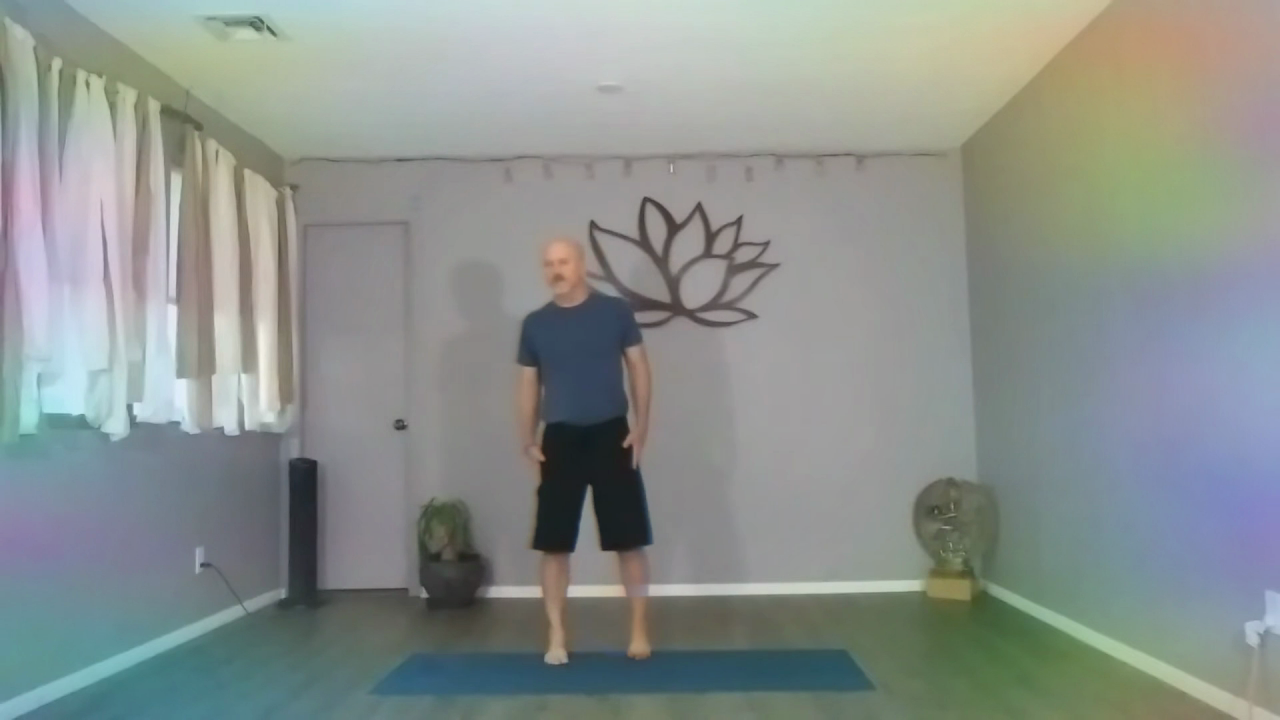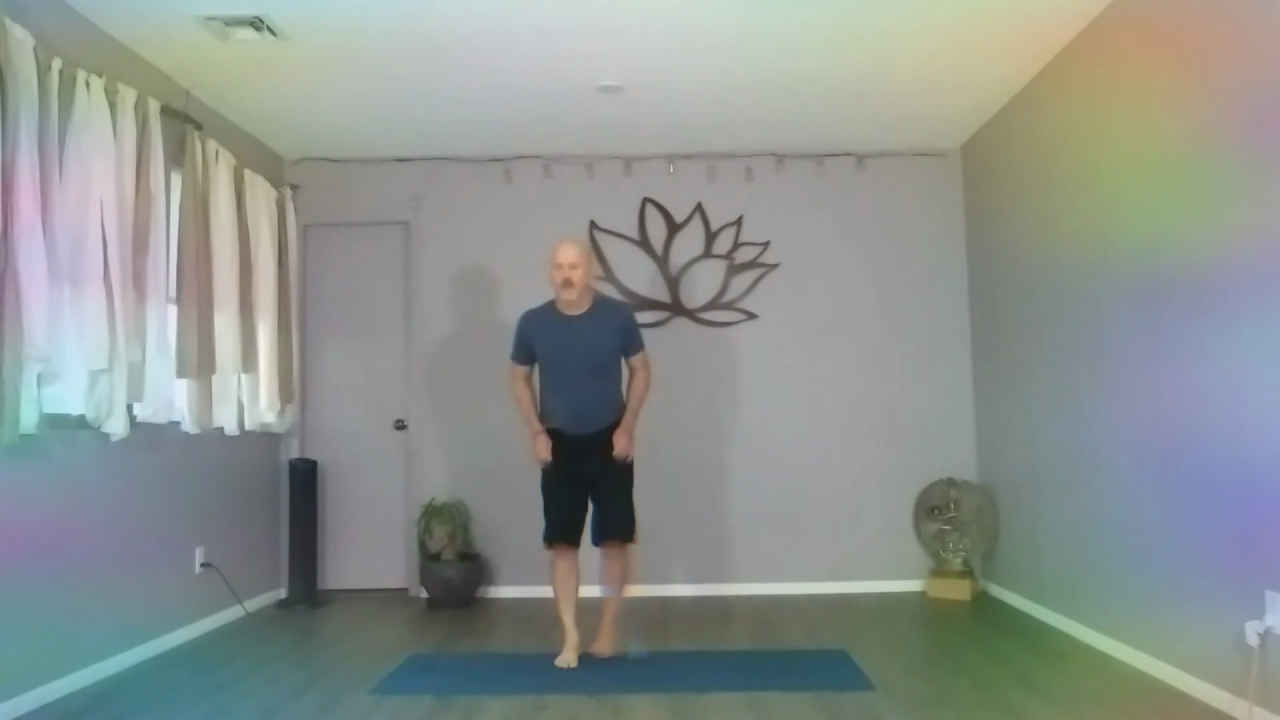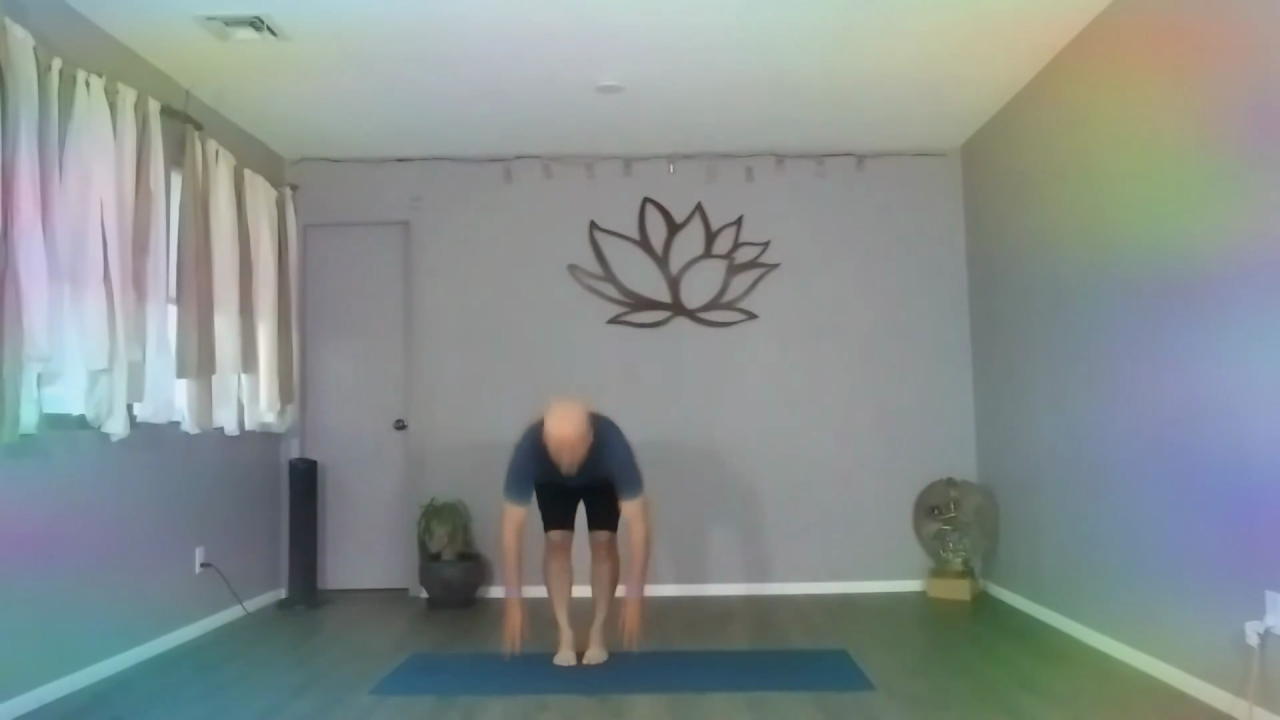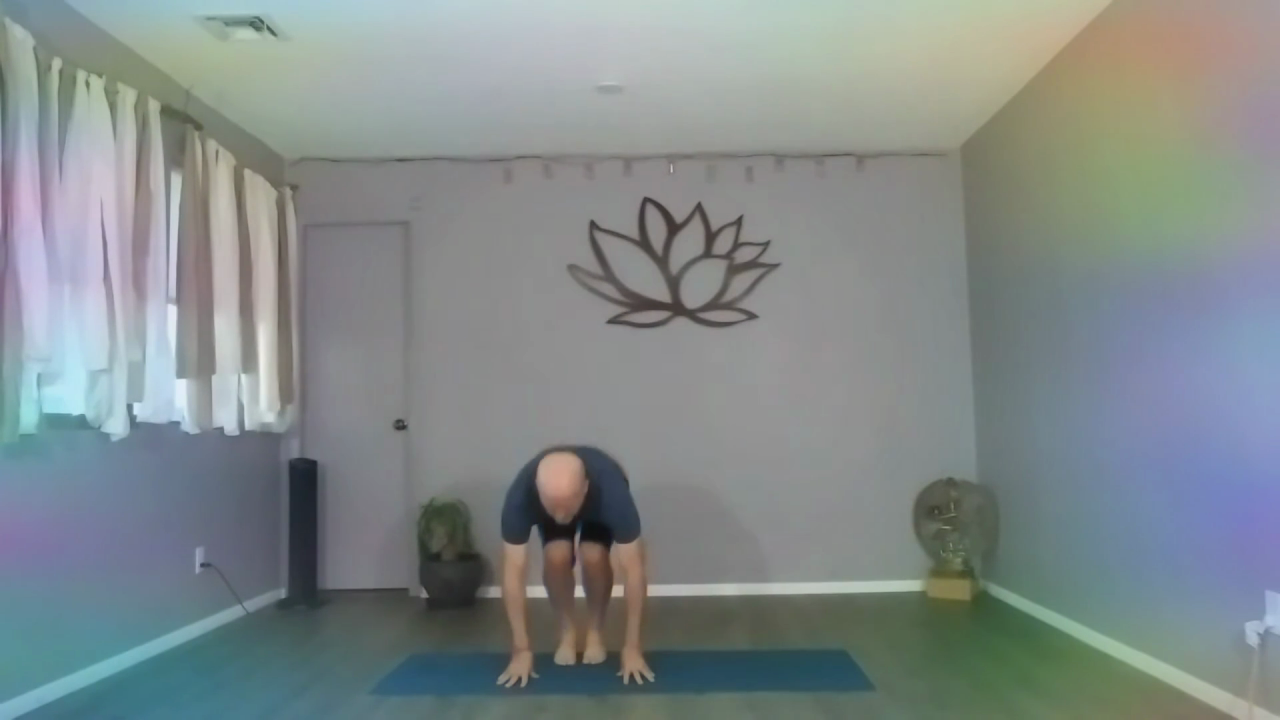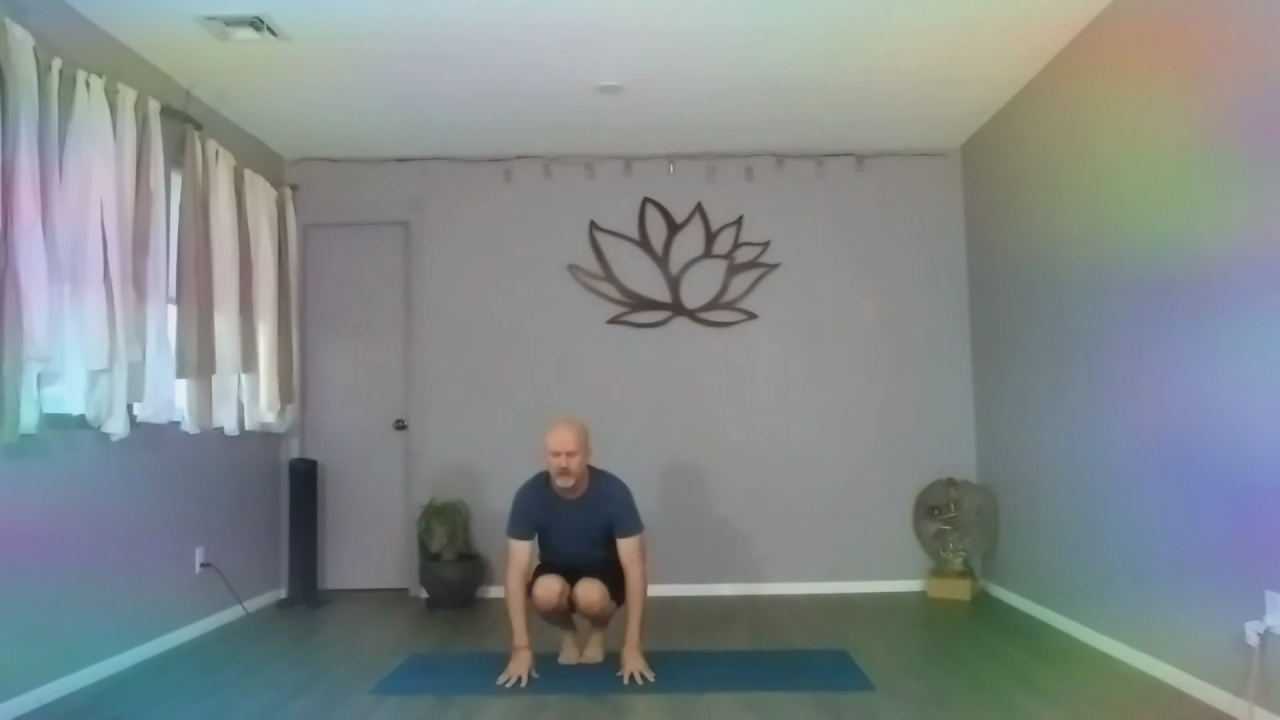
dt=1s
person 1, frame 1
left shoulder: (615, 311)
right shoulder: (535, 324)
left elbow: (638, 367)
right elbow: (528, 384)
left wrist: (640, 425)
right wrist: (529, 441)
left hip: (611, 436)
right hip: (560, 439)
left knee: (629, 539)
right knee: (554, 544)
left ankle: (639, 629)
right ankle: (556, 634)
person 1, frame 2
left shoulder: (618, 316)
right shoulder: (533, 323)
left elbow: (641, 371)
right elbow: (520, 378)
left wrist: (627, 426)
right wrist: (536, 431)
left hip: (609, 442)
right hip: (559, 445)
left knee: (614, 539)
right knee: (561, 544)
left ankle: (607, 625)
right ankle: (570, 637)
person 1, frame 3
left shoulder: (613, 447)
right shoulder: (529, 450)
left elbow: (638, 524)
right elbow: (512, 527)
left wrist: (634, 598)
right wrist: (513, 602)
left knee: (603, 542)
right knee: (557, 542)
left ankle: (597, 633)
right ankle: (565, 635)
person 1, frame 4
left shoulder: (611, 490)
right shoulder: (520, 495)
left elbow: (634, 569)
right elbow: (514, 573)
left wrist: (631, 648)
right wrist: (521, 650)
left knee: (593, 556)
right knee: (556, 557)
left ankle: (595, 631)
right ankle: (567, 631)
person 1, frame 5
left shoulder: (614, 492)
right shoulder: (530, 495)
left elbow: (634, 567)
right elbow: (517, 569)
left wrist: (632, 646)
right wrist: (521, 647)
left hip: (603, 574)
right hip: (557, 572)
left knee: (589, 597)
right knee: (545, 593)
left ankle: (597, 631)
right ankle: (568, 633)
